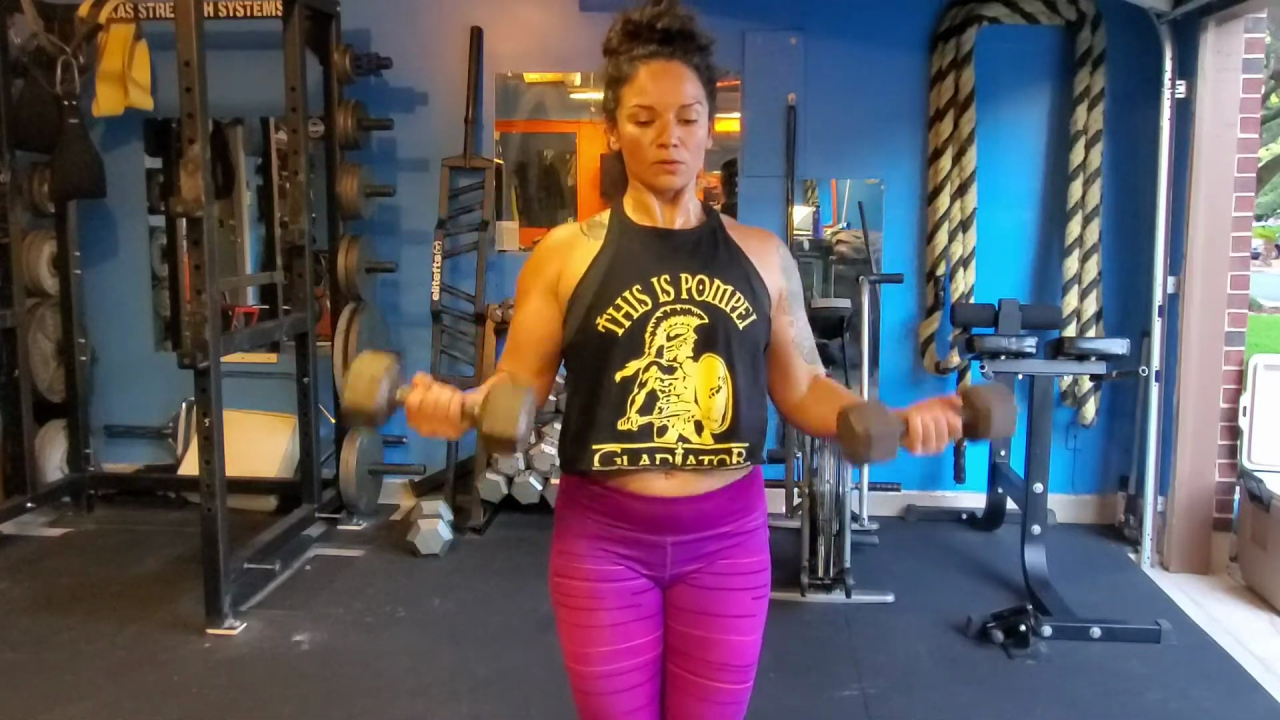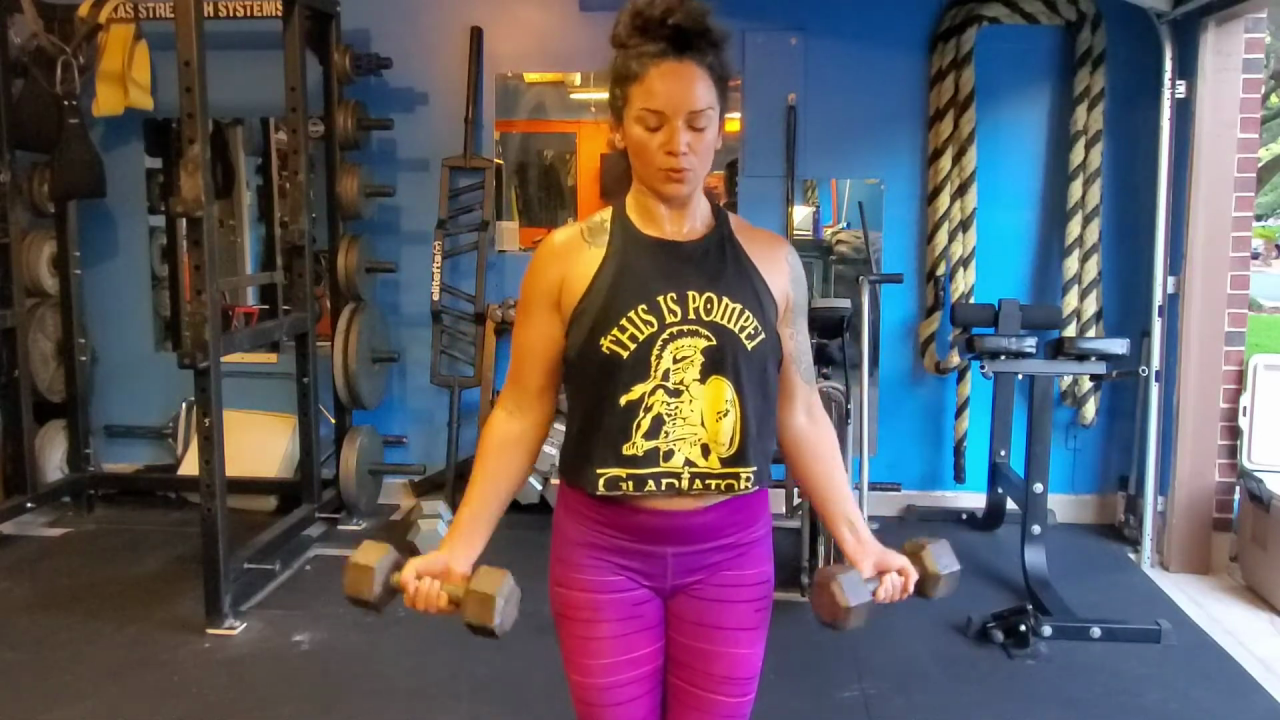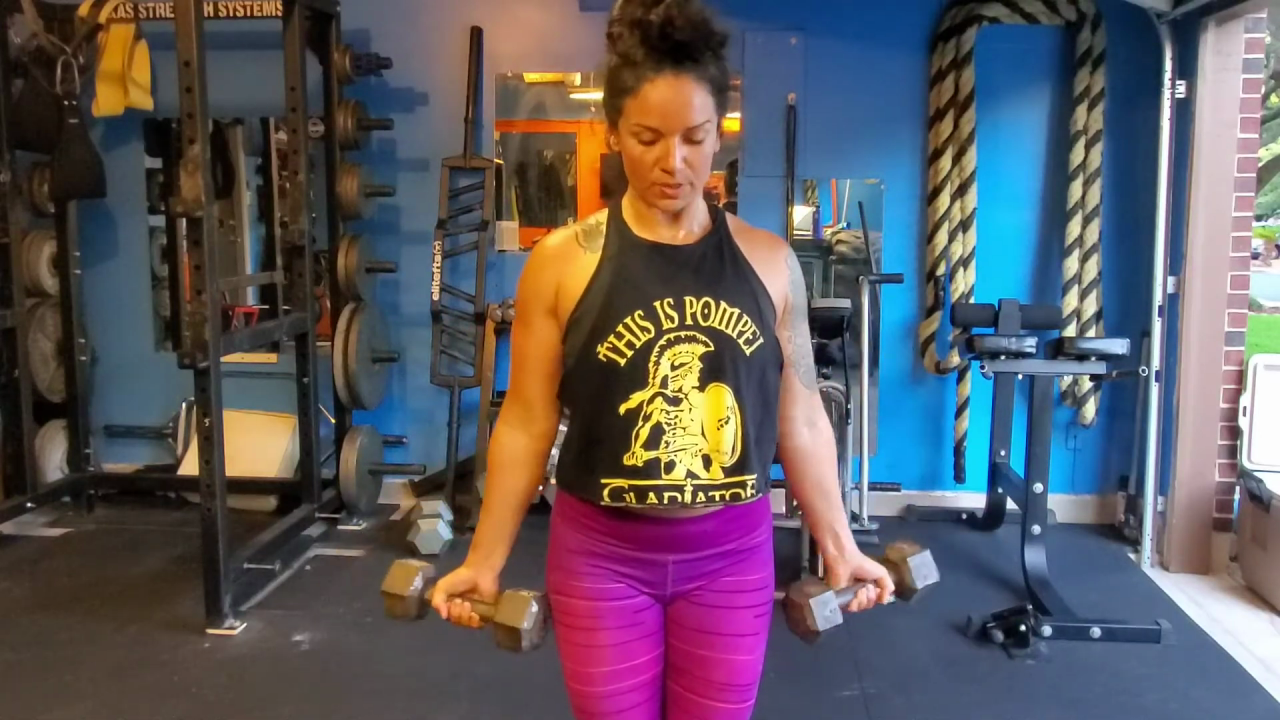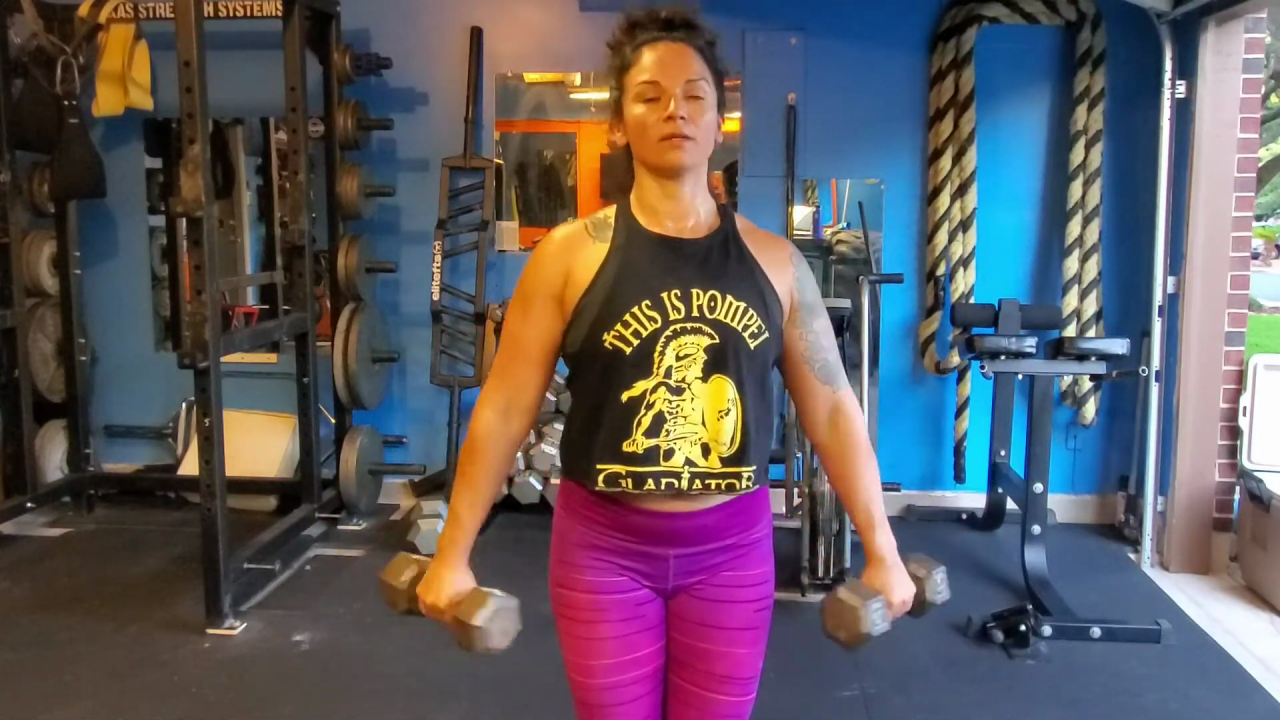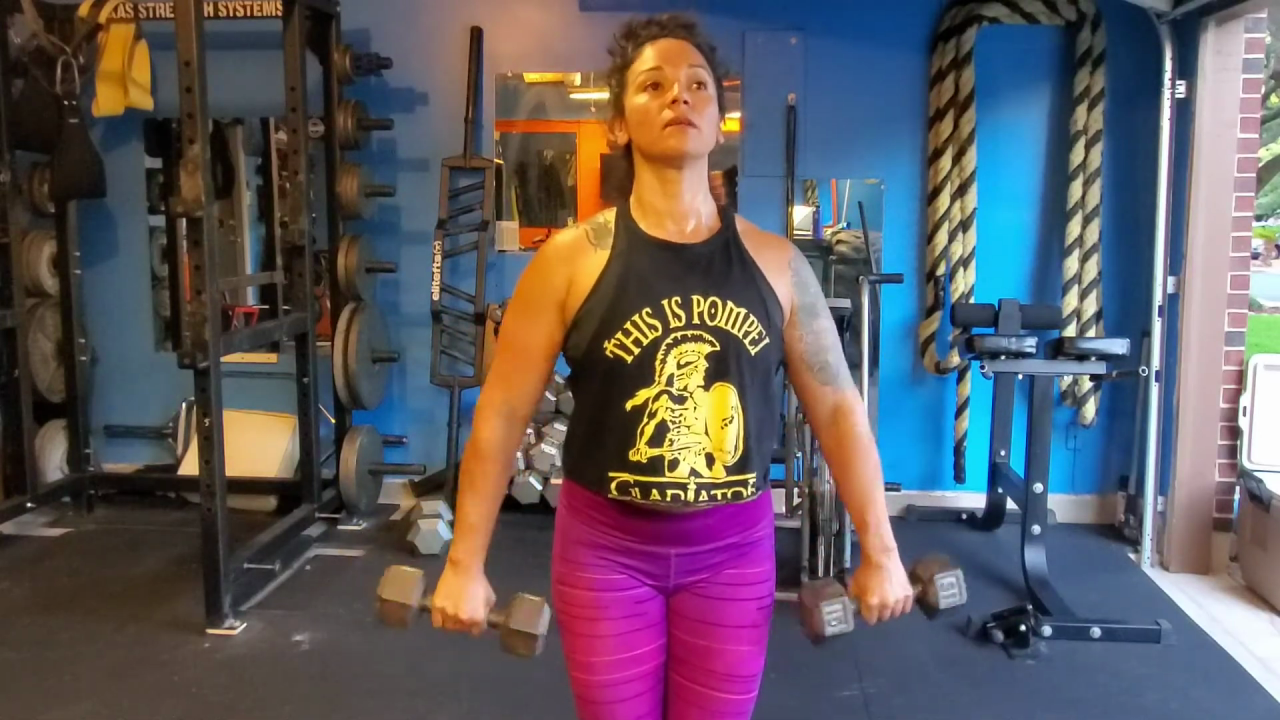
dt=0.5s
person 1, frame 1
left shoulder: (762, 254)
right shoulder: (567, 252)
left elbow: (803, 391)
right elbow: (516, 395)
left wrist: (893, 418)
right wrist: (461, 407)
left hip: (726, 536)
right hip: (602, 535)
person 1, frame 2
left shoulder: (770, 259)
right shoulder: (567, 258)
left elbow: (798, 412)
right elbow: (521, 412)
left wrist: (856, 539)
right wrist: (461, 547)
left hip: (730, 549)
right hip: (602, 548)
person 1, frame 3
left shoulder: (770, 261)
right shoulder: (561, 262)
left elbow: (799, 416)
right elbow: (527, 422)
left wrist: (838, 548)
right wrist: (485, 560)
left hip: (730, 556)
right hip: (600, 554)
person 1, frame 4
left shoulder: (774, 260)
right shoulder: (569, 254)
left elbow: (832, 408)
right elbow: (504, 409)
left wrist: (881, 551)
right wrist: (453, 553)
left hip: (730, 548)
right hip: (604, 545)
person 1, frame 5
left shoulder: (776, 262)
right shoulder: (570, 259)
left elbow: (837, 408)
right elbow: (500, 416)
left wrist: (879, 551)
right wrist: (466, 563)
left hip: (731, 549)
right hip: (605, 545)
